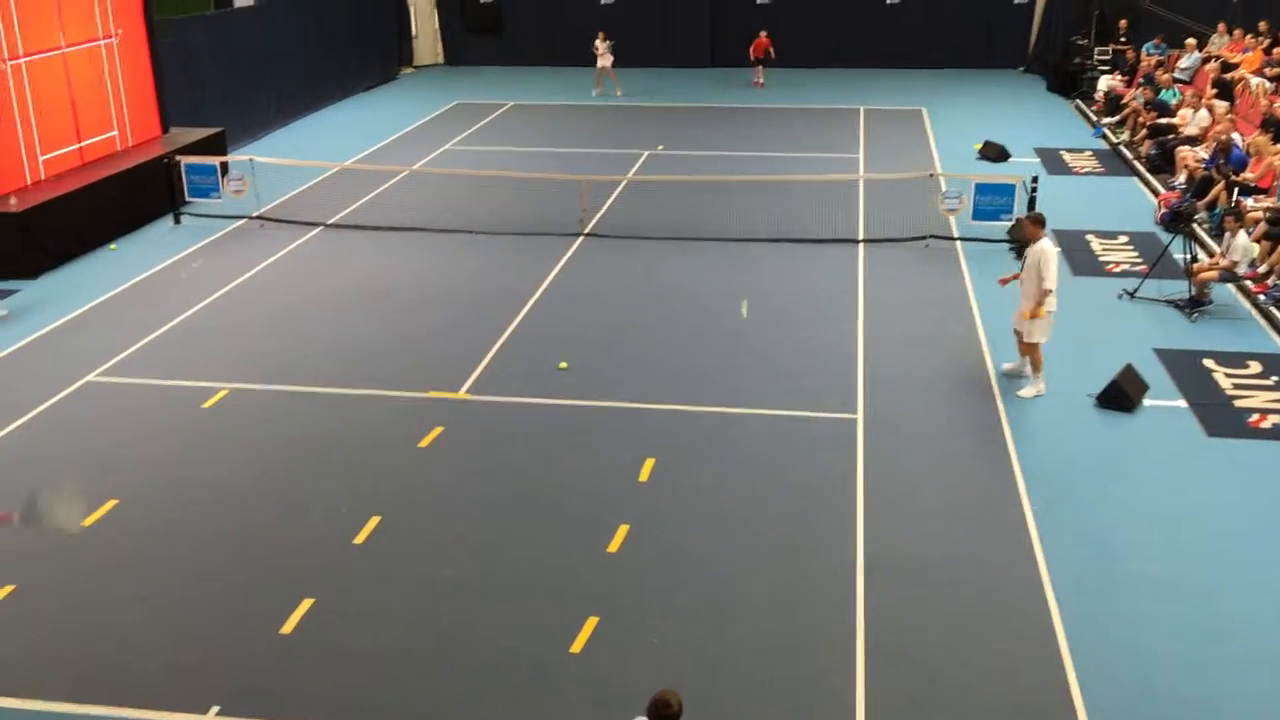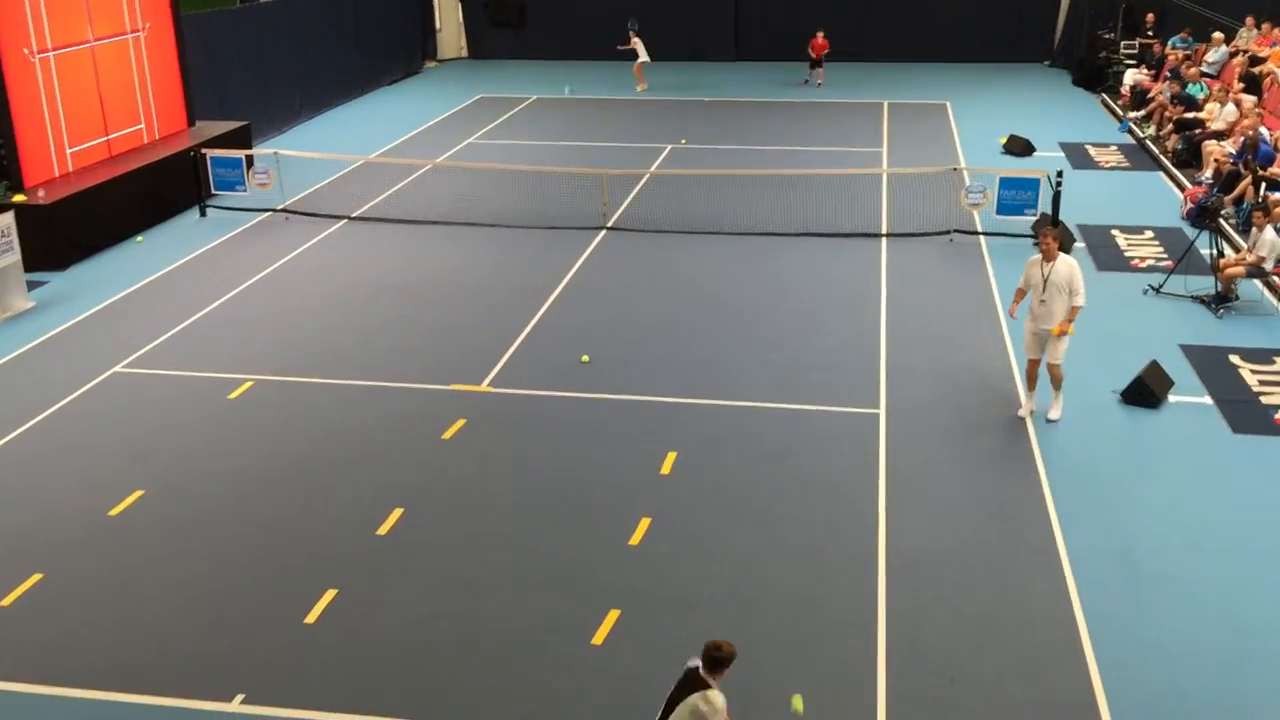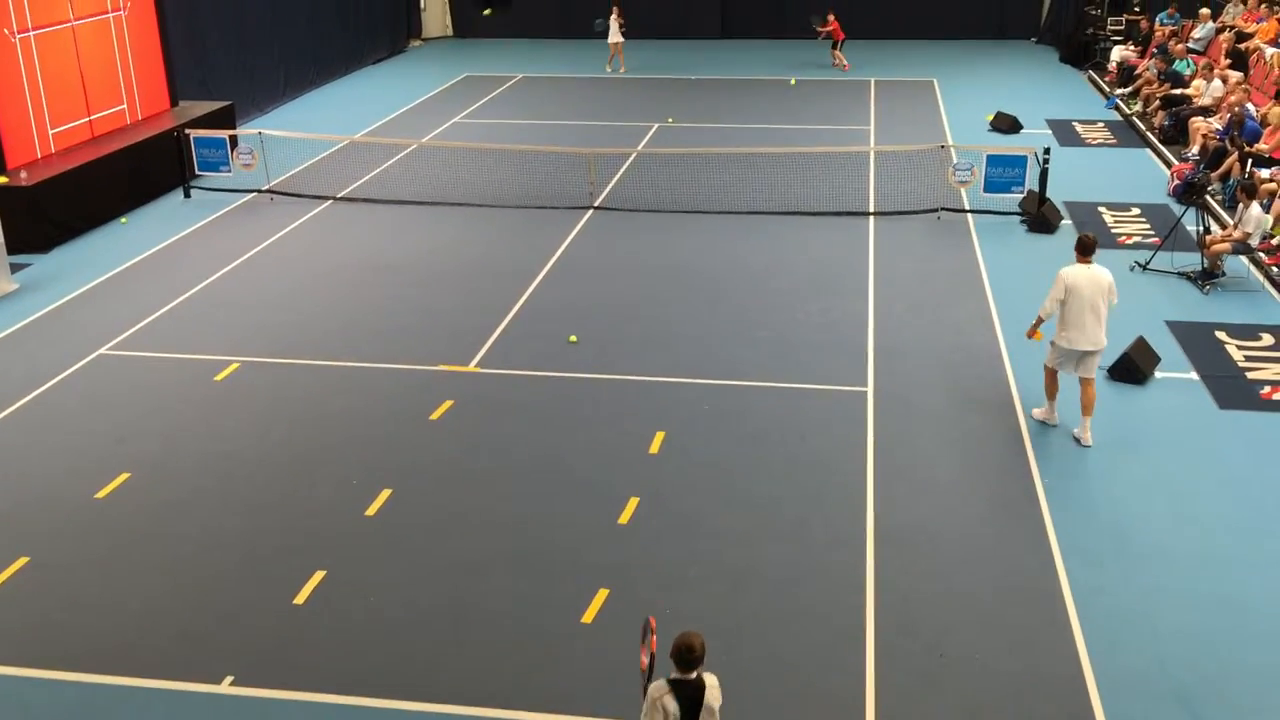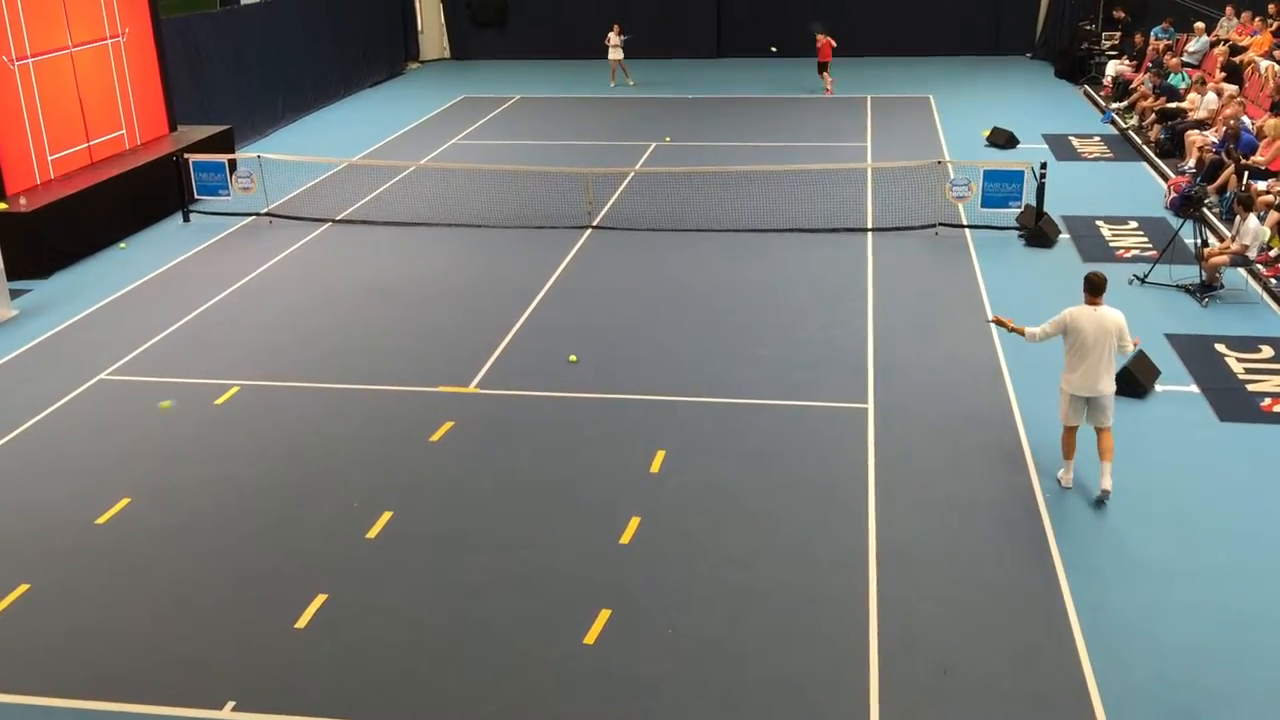
dt=1s
person 1, frame 1
left shoulder: (1045, 249)
right shoulder: (1034, 245)
left elbow: (1050, 282)
left wrist: (1038, 306)
right wrist: (1012, 277)
left hip: (1039, 306)
right hip: (1027, 302)
left knee: (1032, 344)
right knee: (1019, 332)
left ankle: (1037, 384)
right ankle: (1022, 366)
person 1, frame 2
left shoulder: (1070, 265)
right shoulder: (1033, 262)
left elbow: (1079, 296)
right elbow: (1023, 286)
left wrist: (1069, 321)
right wrist: (1015, 303)
left hip: (1058, 326)
right hip: (1034, 324)
left knee: (1053, 368)
right knee: (1032, 363)
left ankle: (1057, 398)
right ankle: (1030, 401)
person 1, frame 3
left shoulder: (1066, 274)
right shoulder: (1106, 275)
left elbow: (1049, 307)
right elbow: (1112, 303)
left wrist: (1034, 326)
left hip: (1068, 339)
right hip: (1096, 340)
left knee: (1050, 369)
right knee: (1088, 382)
left ankle: (1050, 413)
right ankle: (1085, 431)
person 1, frame 4
left shoulder: (1070, 316)
right shoulder: (1117, 317)
left elbow: (1038, 334)
right elbow: (1125, 350)
left wrist: (1010, 326)
right wrist: (1134, 344)
left hip: (1074, 384)
right hip: (1104, 386)
left knee: (1070, 428)
right knee: (1104, 430)
left ankle: (1067, 474)
right ankle: (1106, 479)
